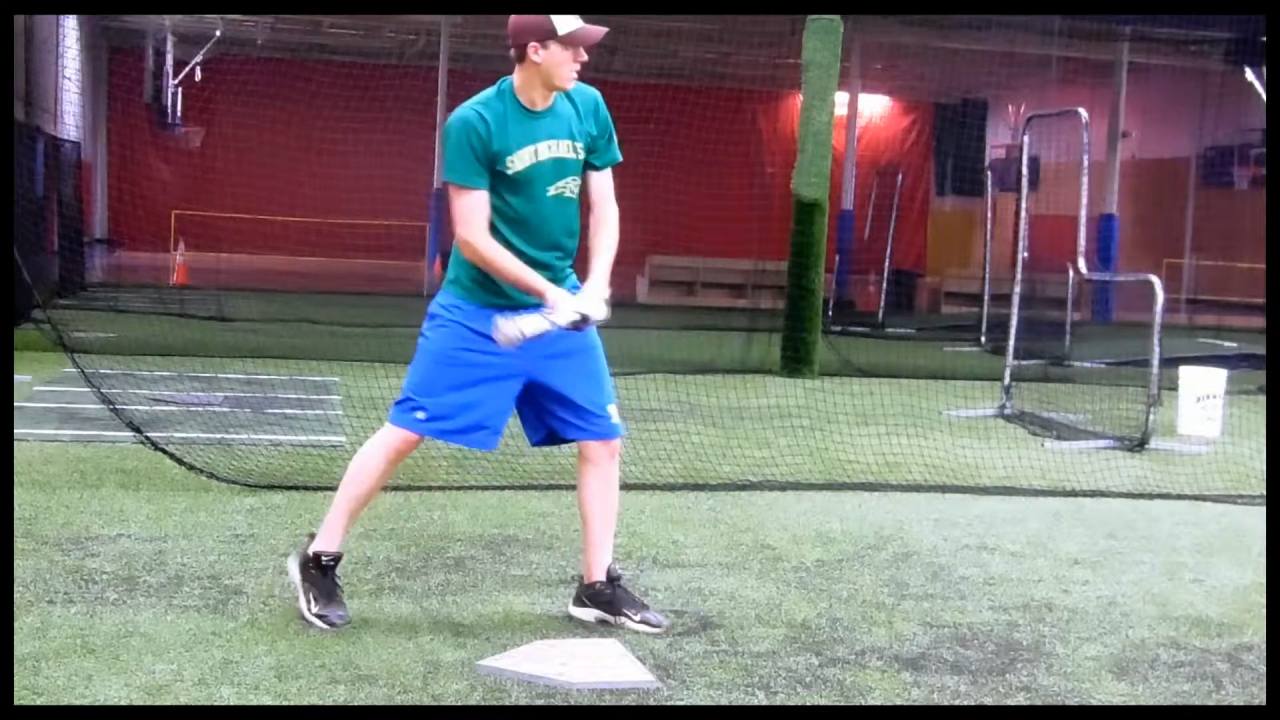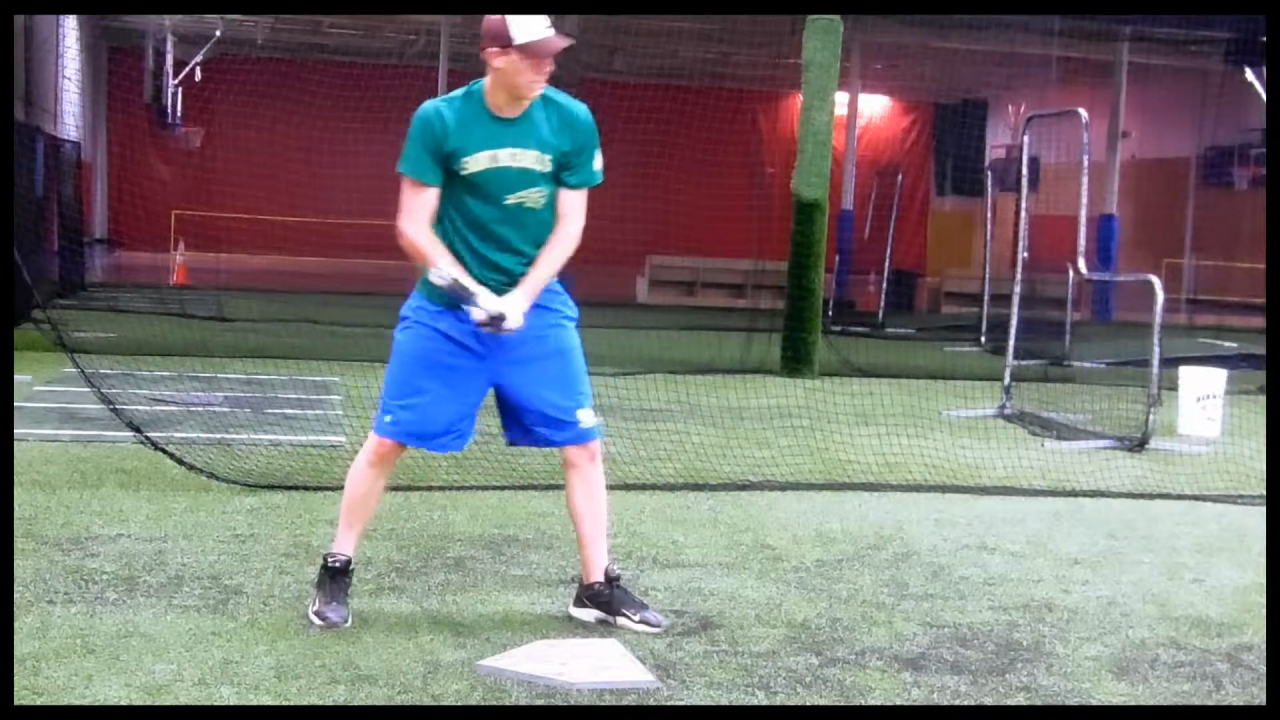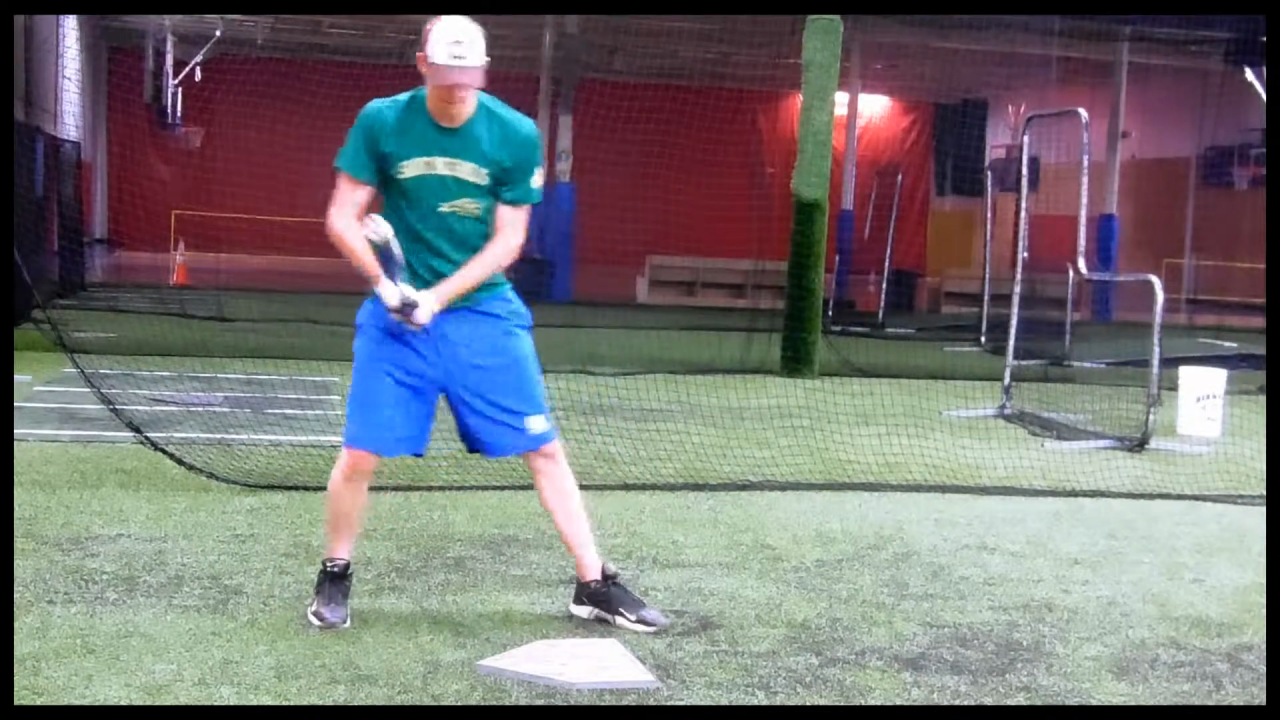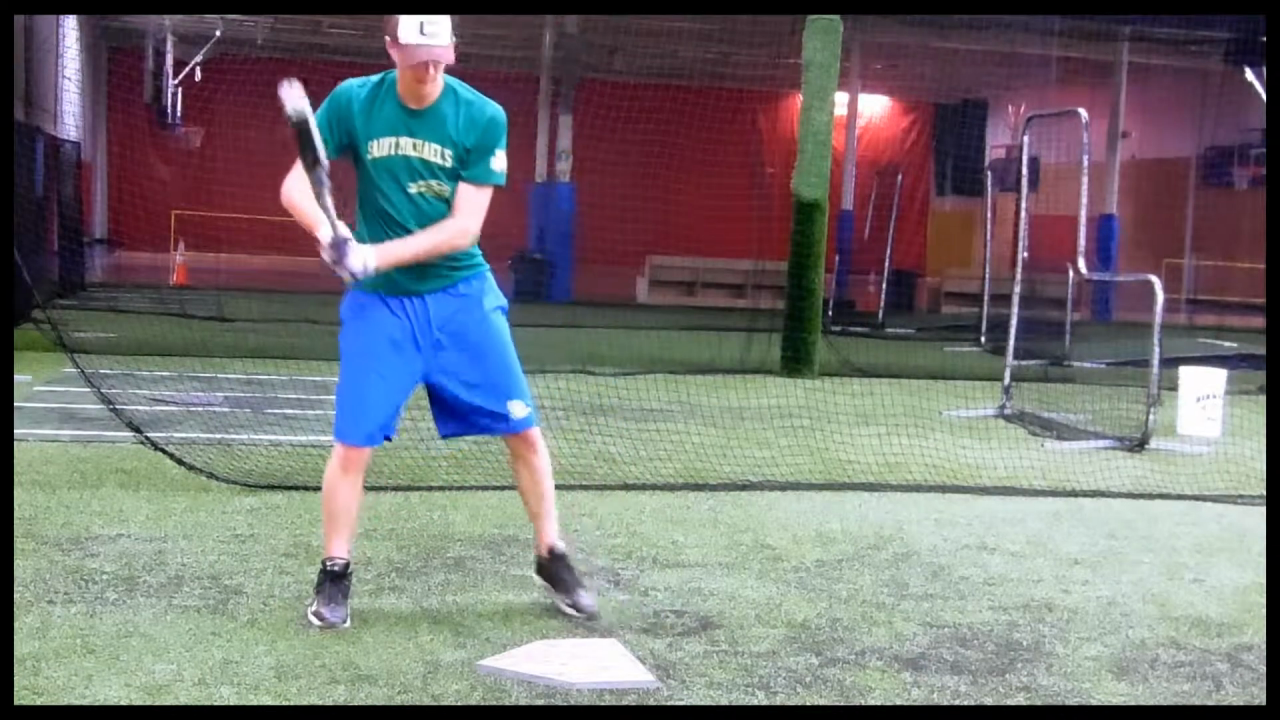
dt=0.2s
person 1, frame 1
left shoulder: (589, 107)
right shoulder: (474, 122)
left elbow: (602, 207)
right elbow: (471, 235)
left wrist: (594, 286)
right wrist: (549, 290)
left hip: (561, 309)
right hip: (477, 311)
left knee: (603, 441)
right knee: (404, 432)
left ankle: (597, 586)
right ankle: (320, 557)
person 1, frame 2
left shoulder: (572, 121)
right shoulder: (439, 119)
left elbow: (569, 225)
right elbow: (413, 226)
left wrist: (521, 297)
right wrist: (474, 293)
left hip: (537, 308)
right hip: (445, 311)
left knee: (582, 445)
right knee: (387, 440)
left ankle: (597, 586)
right ankle: (337, 568)
person 1, frame 3
left shoulder: (517, 136)
right shoulder: (381, 121)
left elbow: (507, 242)
right elbow: (341, 218)
left wrist: (439, 297)
right wrist: (385, 282)
left hip: (484, 311)
right hip: (397, 314)
left knee: (542, 447)
right knee: (361, 453)
left ankle: (594, 583)
right ankle: (334, 574)
person 1, frame 4
left shoulder: (483, 117)
right shoulder: (351, 102)
left elbow: (465, 226)
right elbow: (296, 186)
left wrist: (378, 253)
right wrist: (327, 232)
left hip: (461, 293)
right hip: (376, 301)
left knee: (522, 429)
right knee: (353, 444)
left ankle: (551, 556)
right ankle: (334, 575)
